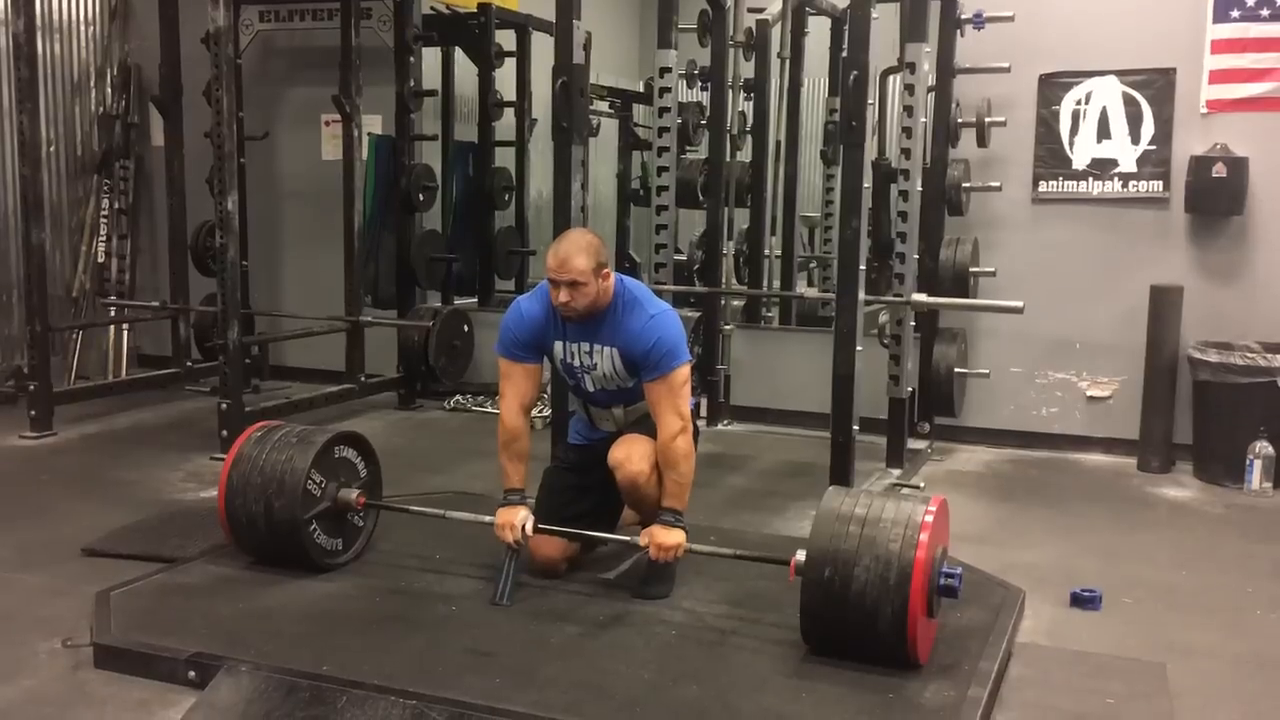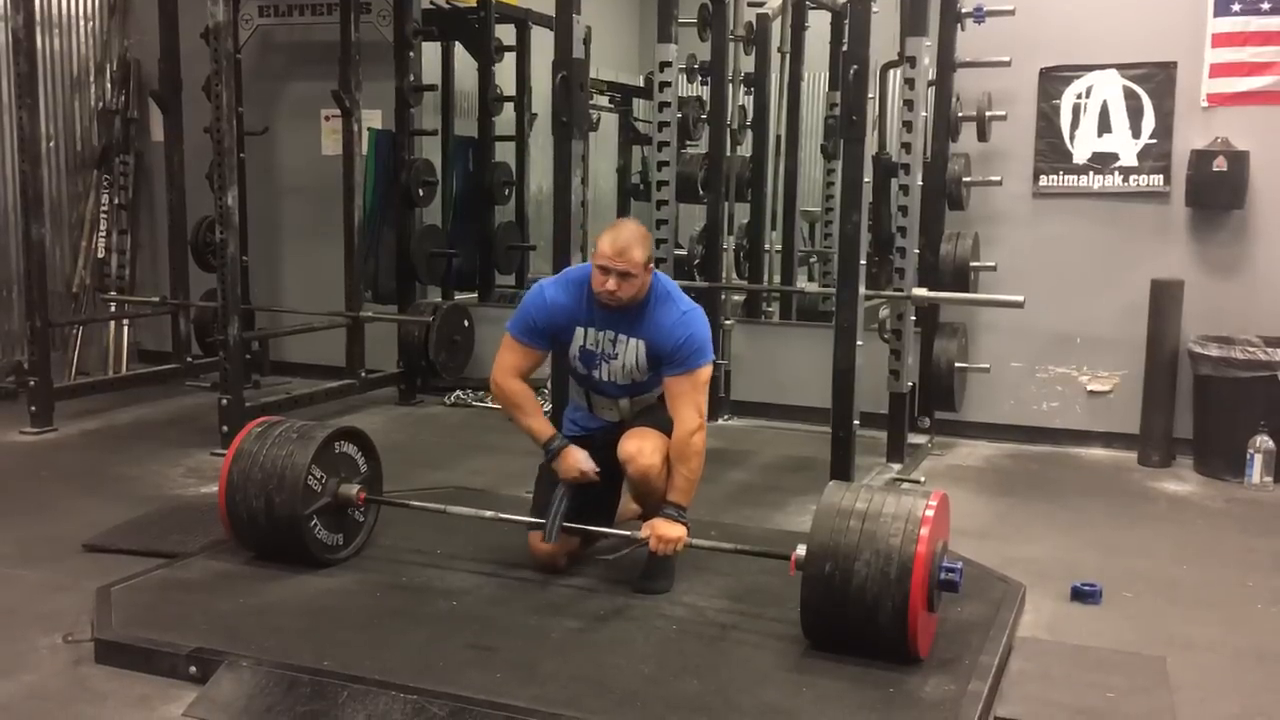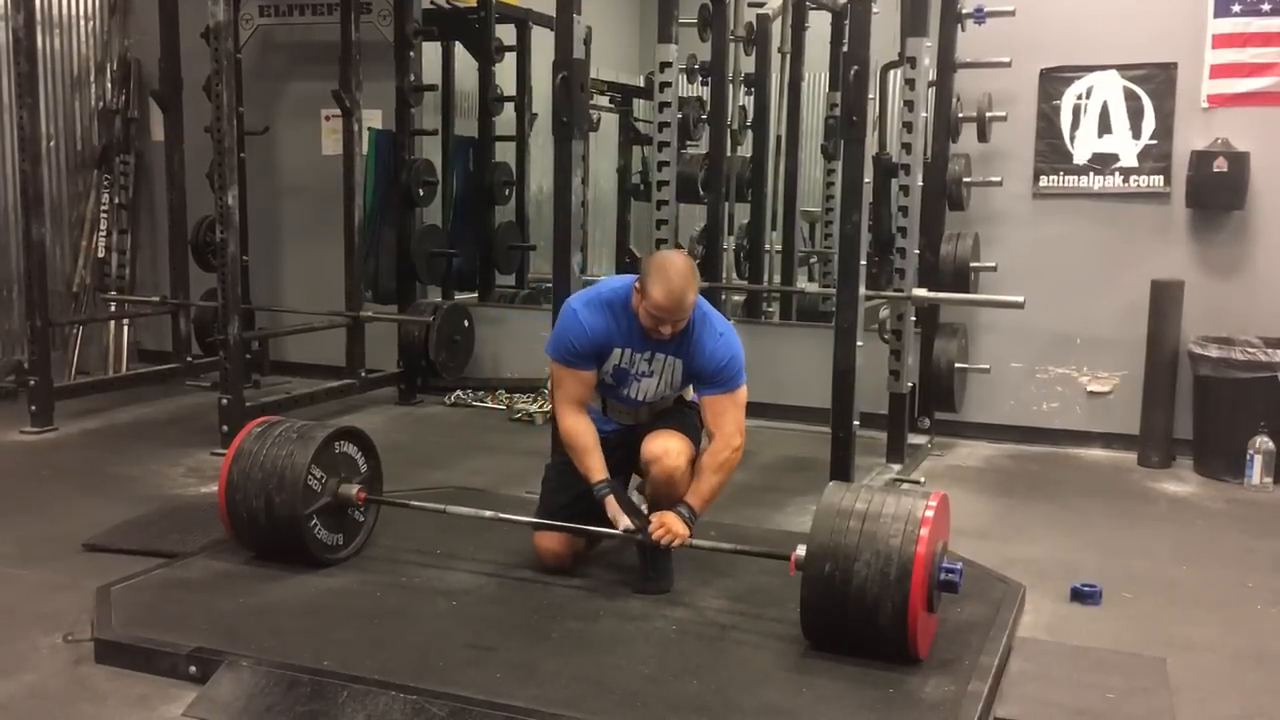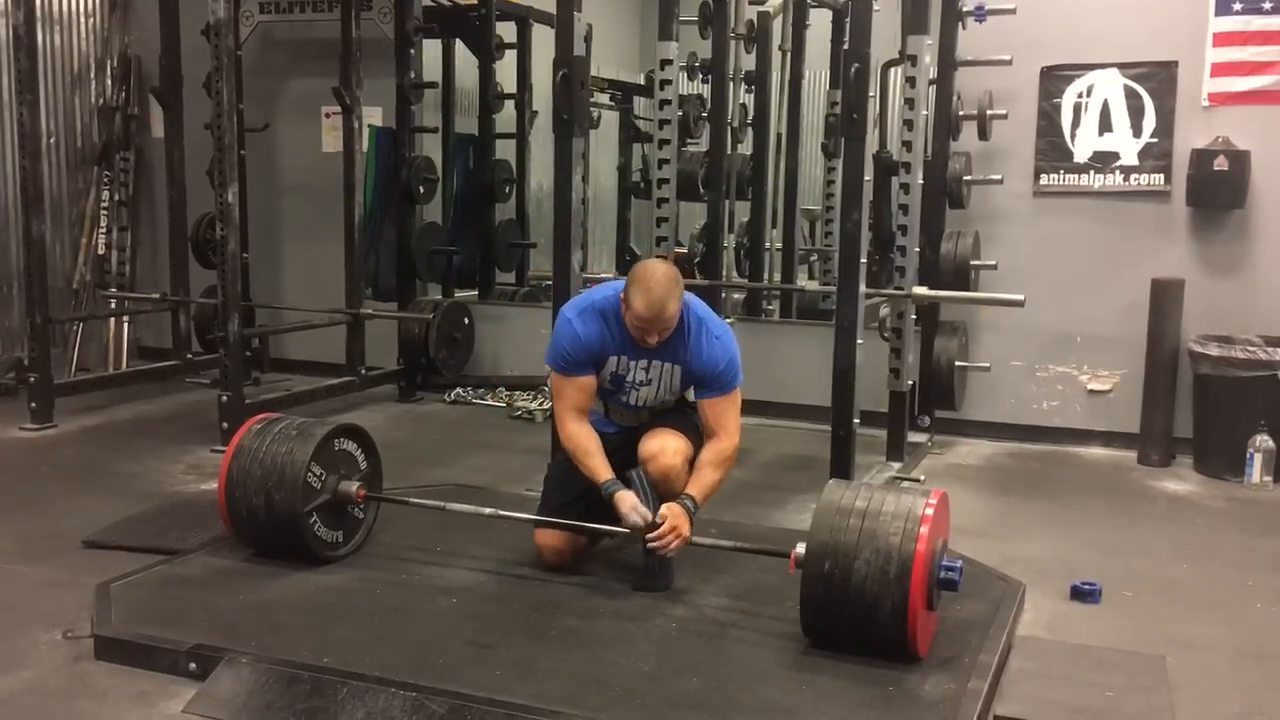
dt=0.7s
person 1, frame 1
left shoulder: (652, 323)
right shoulder: (527, 315)
left elbow: (675, 425)
right elbow: (514, 409)
left wrist: (671, 518)
right wrist: (513, 498)
left hip: (654, 422)
right hip: (591, 430)
left knee: (629, 465)
right knee: (547, 557)
left ankle: (654, 525)
right ankle: (616, 513)
person 1, frame 2
left shoulder: (682, 320)
right shoulder: (551, 297)
left elbow: (690, 422)
right elbow: (505, 378)
left wrist: (674, 512)
right wrist: (556, 448)
left hip: (655, 412)
right hip: (588, 421)
left knee: (641, 458)
right knee: (548, 552)
right ankle: (615, 509)
person 1, frame 3
left shoulder: (717, 340)
right shoulder: (584, 314)
left elbow: (728, 439)
right elbow: (571, 411)
left wrist: (685, 512)
right wrist: (604, 491)
left hip: (665, 416)
right hip: (598, 422)
left knee: (666, 458)
right knee: (552, 553)
left ankle: (658, 543)
right ankle: (621, 514)
person 1, frame 4
left shoulder: (712, 339)
right shoulder: (579, 323)
left elbow: (724, 438)
right elbow: (572, 419)
left wrist: (687, 505)
right wrist: (613, 492)
left hip: (667, 417)
right hip: (600, 424)
left knee: (663, 458)
right knee: (553, 549)
left ankle: (659, 540)
right ankle: (608, 516)
